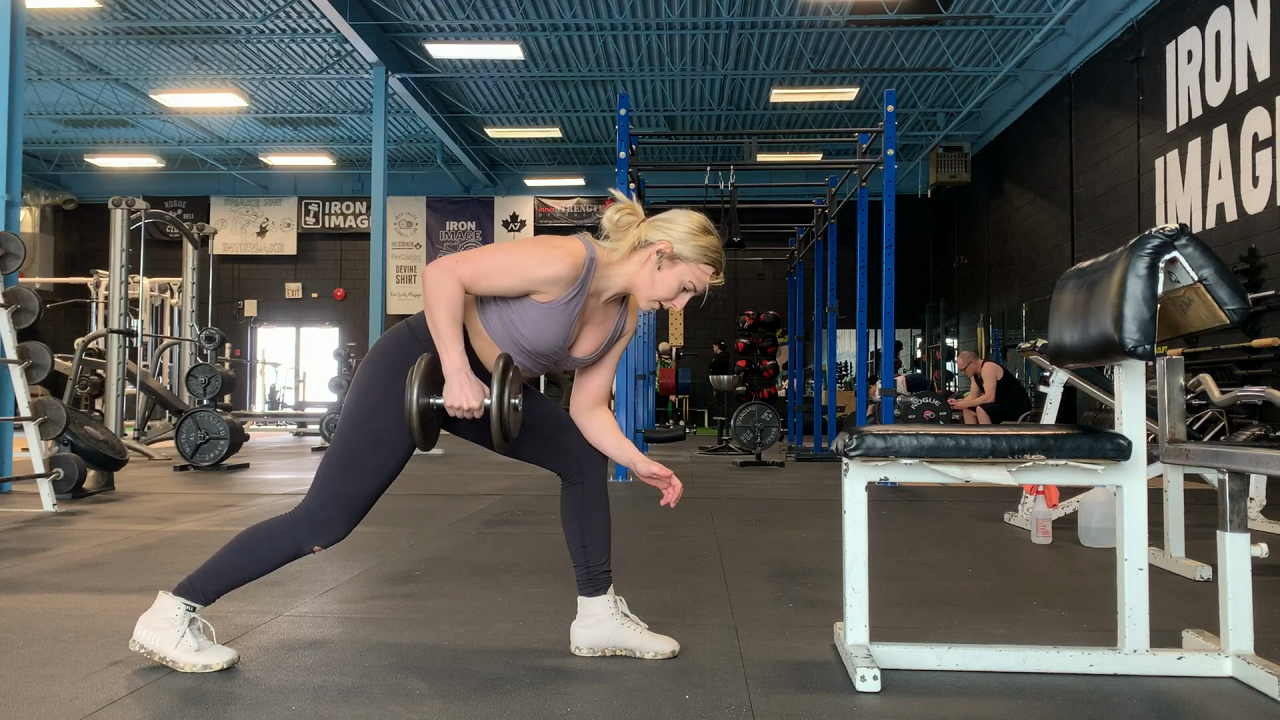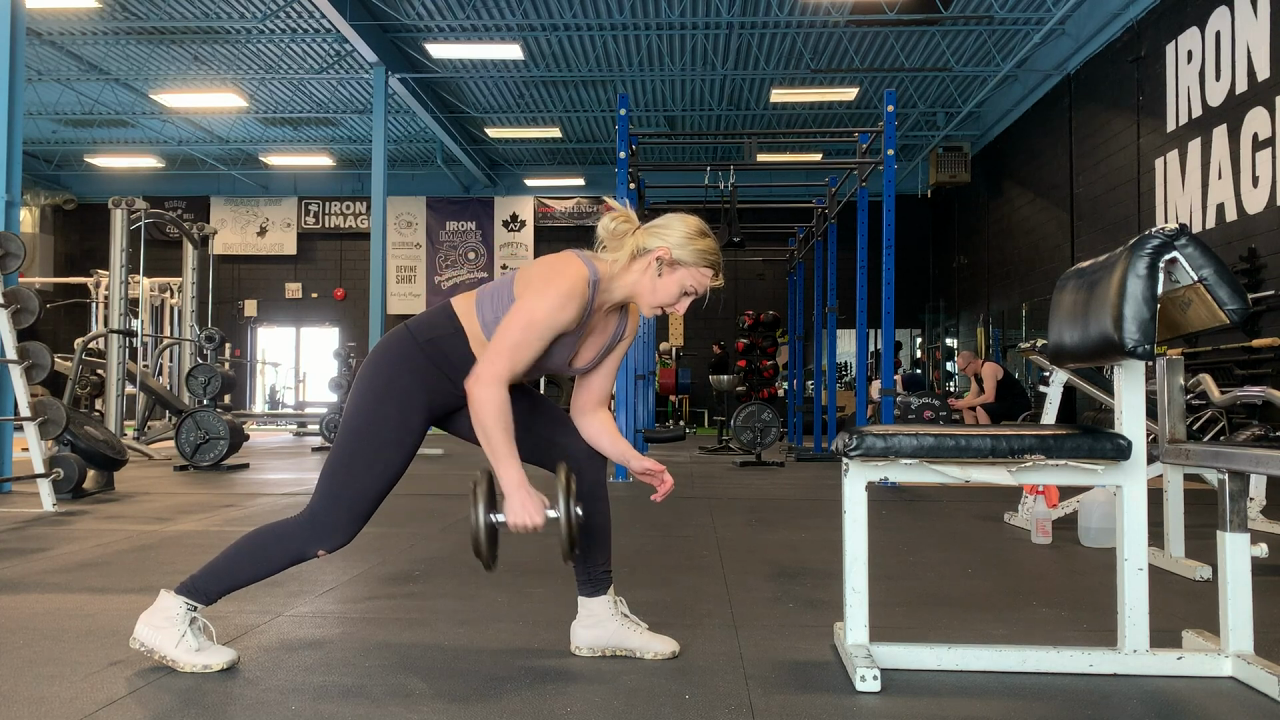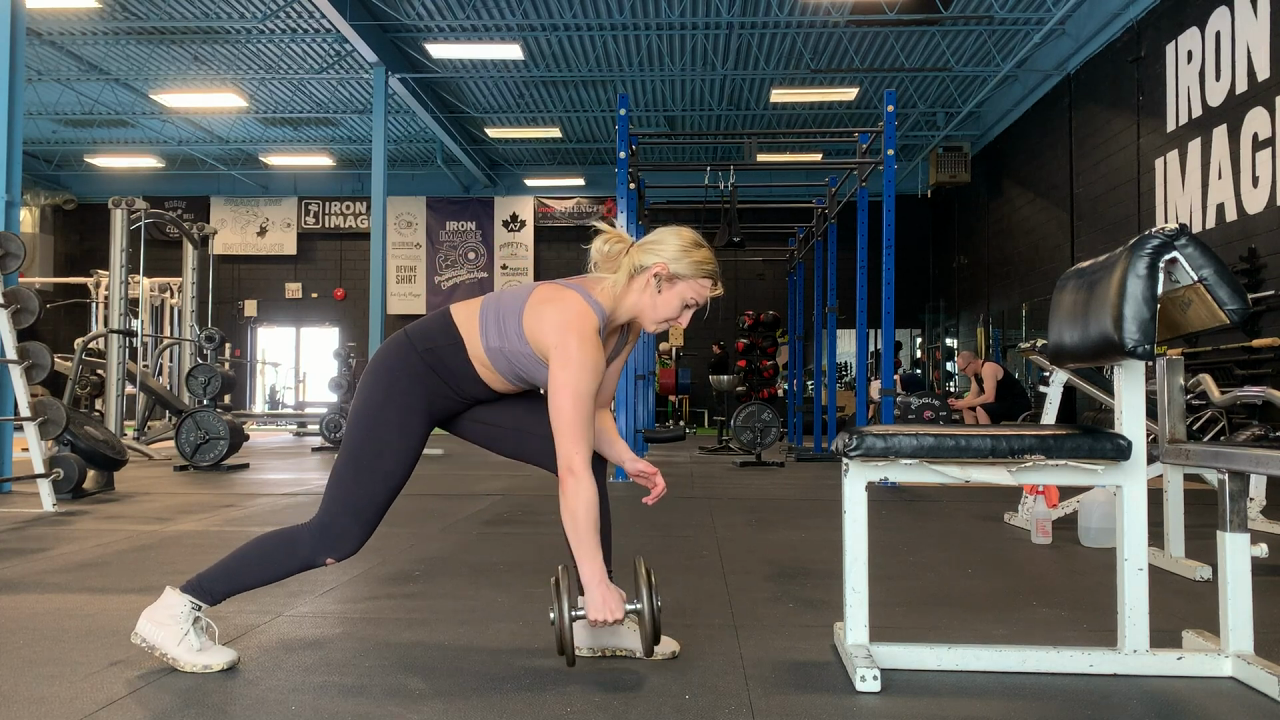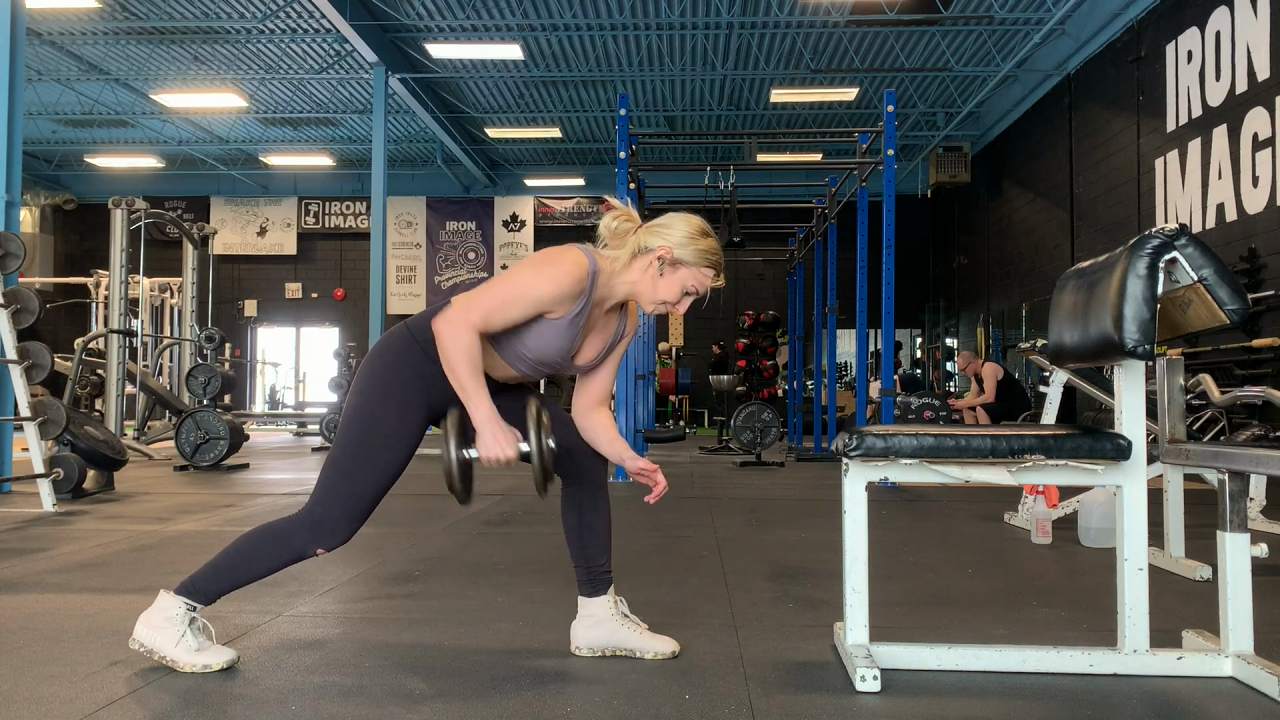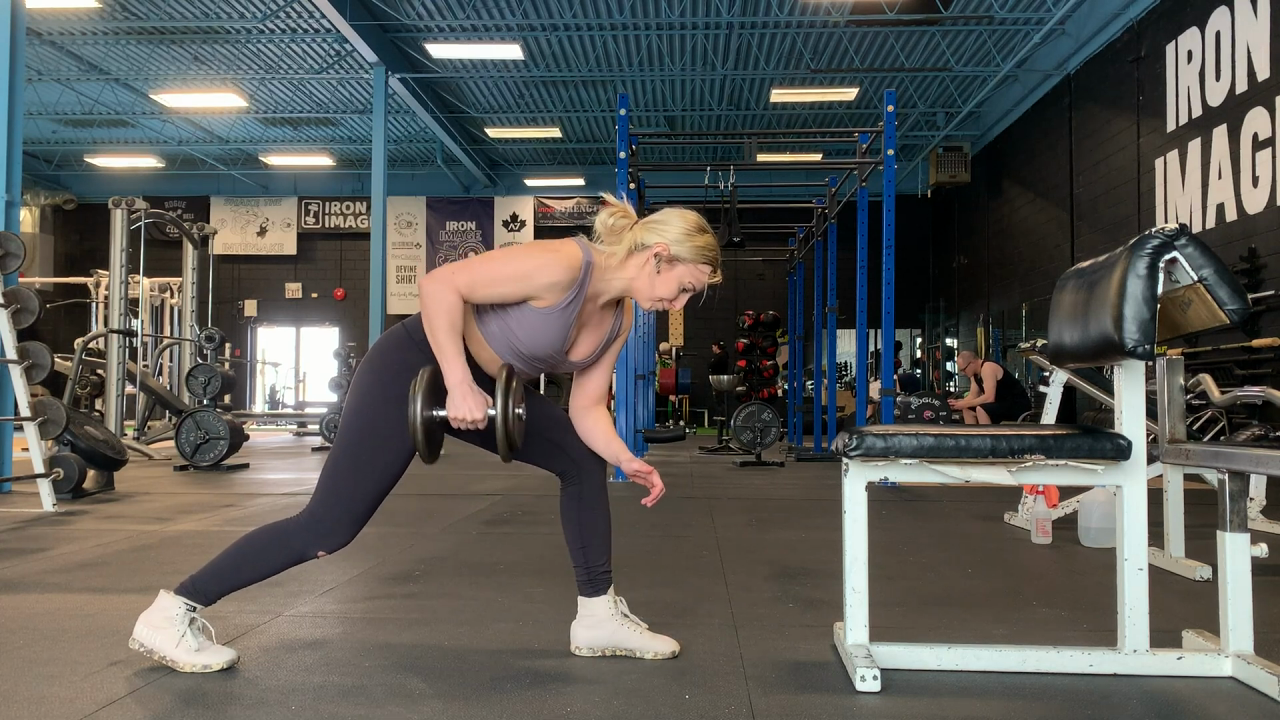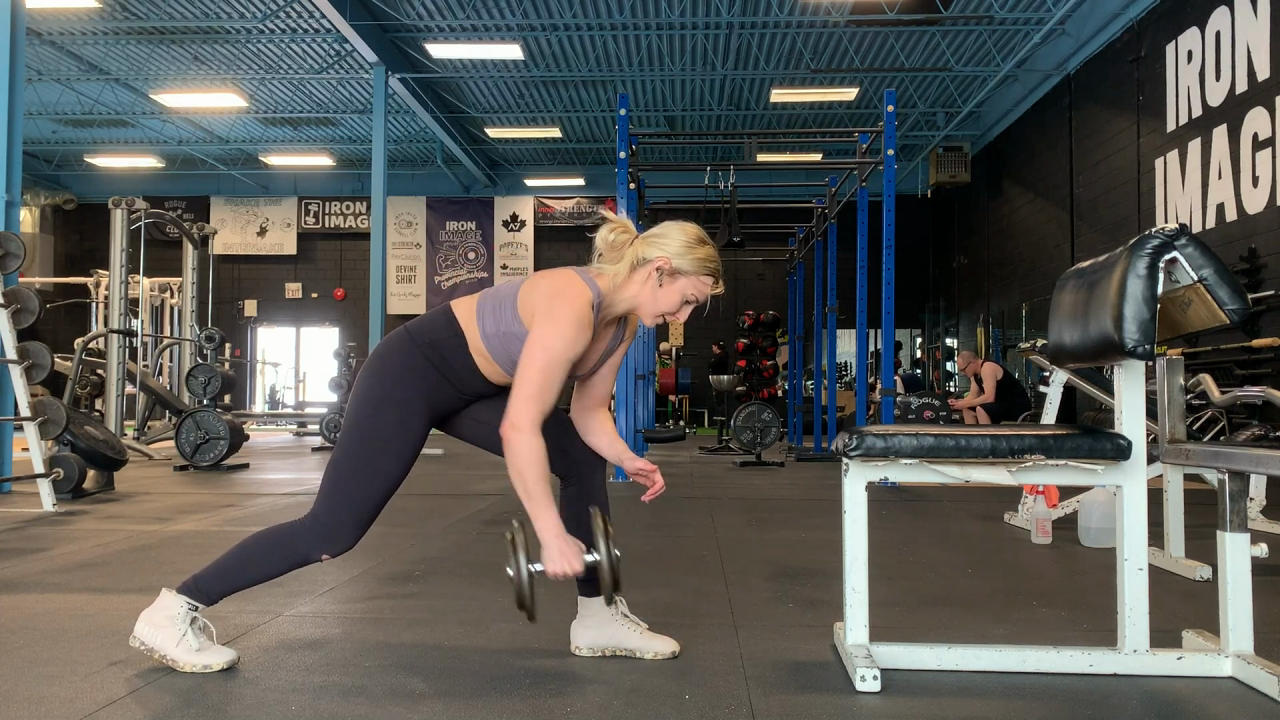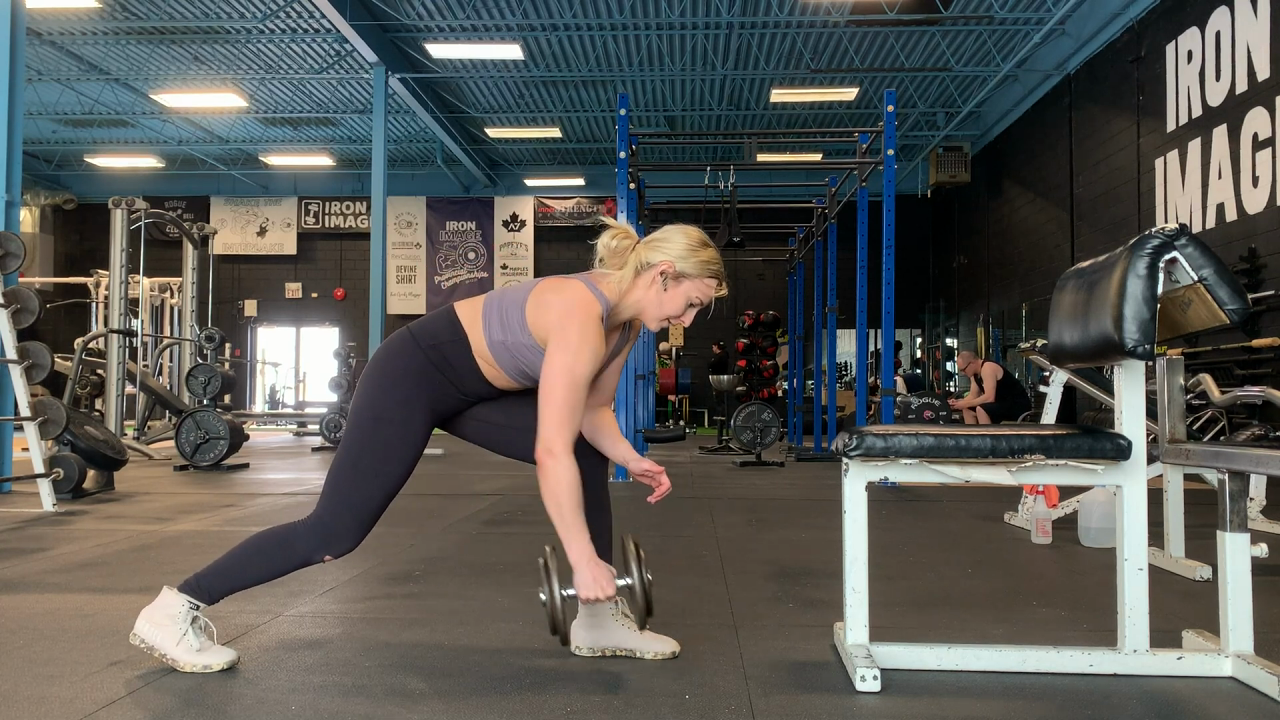
dt=0.5s
person 1, frame 1
left shoulder: (624, 316)
right shoulder: (565, 260)
left elbow: (588, 409)
right elbow: (441, 272)
left wrist: (638, 461)
right wrist: (456, 373)
left hip: (480, 380)
right hip: (417, 365)
left knee: (584, 460)
right knee: (325, 520)
left ankle: (598, 618)
right ankle: (170, 614)
person 1, frame 2
left shoulder: (626, 320)
right shoulder: (568, 282)
left elbow: (588, 410)
right elbow: (484, 382)
left wrist: (632, 459)
right wrist: (515, 488)
left hip: (476, 380)
right hip: (415, 368)
left knee: (585, 461)
right knee: (330, 525)
left ankle: (598, 617)
right ankle: (172, 613)
person 1, frame 3
left shoulder: (626, 326)
right shoulder: (578, 326)
left elbow: (591, 415)
right elbow: (569, 473)
left wrist: (630, 461)
right wrist: (596, 584)
left hip: (475, 387)
right hip: (411, 374)
left knee: (594, 459)
right knee: (339, 534)
left ankle: (597, 625)
right ankle: (174, 611)
person 1, frame 4
left shoulder: (625, 318)
right shoulder: (571, 272)
left elbow: (590, 406)
right elbow: (452, 324)
left wrist: (628, 458)
right wrist: (487, 424)
left hip: (486, 380)
right hip: (414, 367)
left knee: (585, 460)
right knee: (329, 522)
left ankle: (598, 616)
right ankle: (170, 613)
person 1, frame 5
left shoulder: (620, 316)
right shoulder: (562, 264)
left elbow: (587, 406)
right elbow: (438, 285)
left wrist: (627, 459)
right wrist: (458, 384)
left hip: (477, 377)
right hip: (413, 366)
left knee: (584, 460)
right knee: (330, 525)
left ankle: (598, 618)
right ankle: (170, 613)
person 1, frame 6
left shoulder: (624, 323)
right shoulder: (573, 304)
left elbow: (589, 411)
right elbow: (518, 428)
left wrist: (627, 459)
right wrist: (552, 536)
left hip: (477, 385)
right hip: (413, 371)
left knee: (585, 461)
right knee: (334, 529)
left ankle: (598, 618)
right ankle: (172, 612)
person 1, frame 7
left shoulder: (627, 324)
right shoulder: (582, 316)
left elbow: (591, 412)
right elbow: (551, 452)
left wrist: (634, 461)
right wrist: (583, 562)
left hip: (477, 387)
right hip: (415, 372)
left knee: (593, 461)
right knee: (337, 529)
left ankle: (598, 621)
right ankle: (172, 611)
